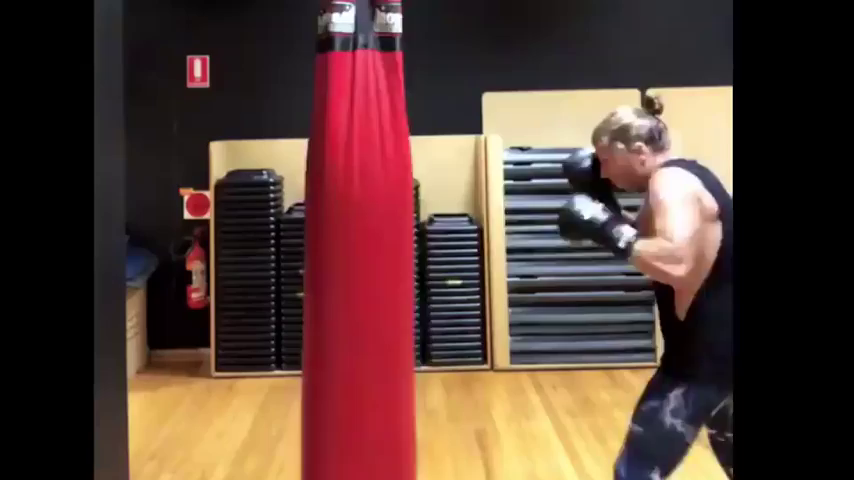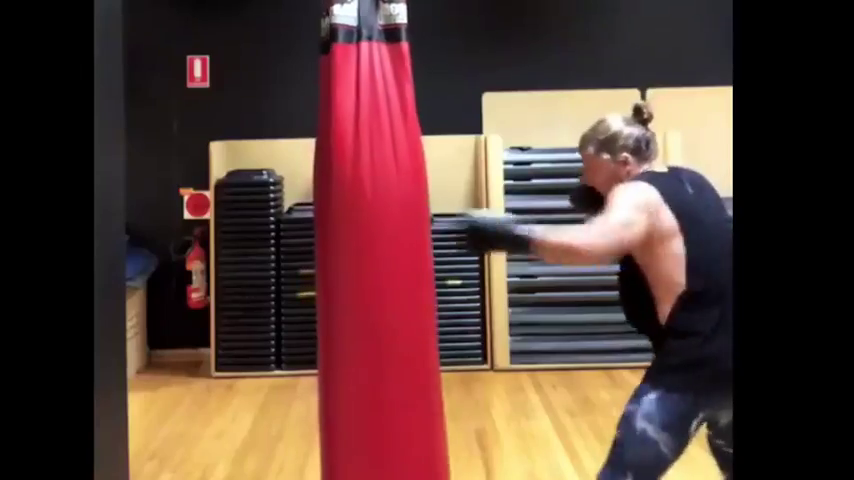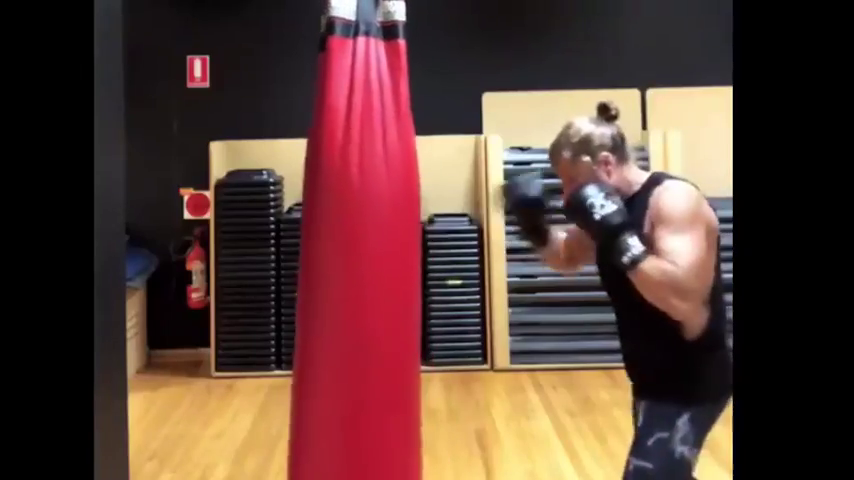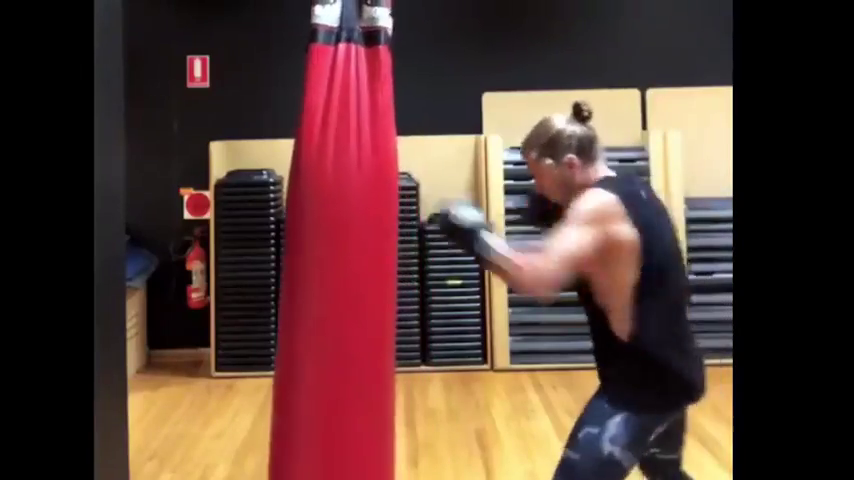
dt=0.5s
person 1, frame 1
left shoulder: (673, 182)
right shoulder: (695, 178)
left elbow: (674, 263)
right elbow: (660, 244)
left wrist: (611, 230)
right wrist: (600, 195)
left hip: (706, 354)
right hip: (730, 347)
person 1, frame 2
left shoulder: (637, 194)
right shoulder: (691, 184)
left elbow: (592, 245)
left wrist: (511, 234)
right wrist: (595, 203)
left hip: (689, 365)
right hip: (724, 358)
person 1, frame 3
left shoulder: (675, 200)
right shoulder: (615, 199)
left elbow: (680, 296)
right elbow: (564, 259)
left wrist: (618, 236)
right wrist: (534, 225)
left hip: (686, 380)
right hip: (658, 374)
person 1, frame 4
left shoulder: (599, 207)
right shoulder: (629, 192)
left elbow: (539, 278)
left wrist: (478, 238)
left hip: (642, 384)
right hip: (672, 370)
